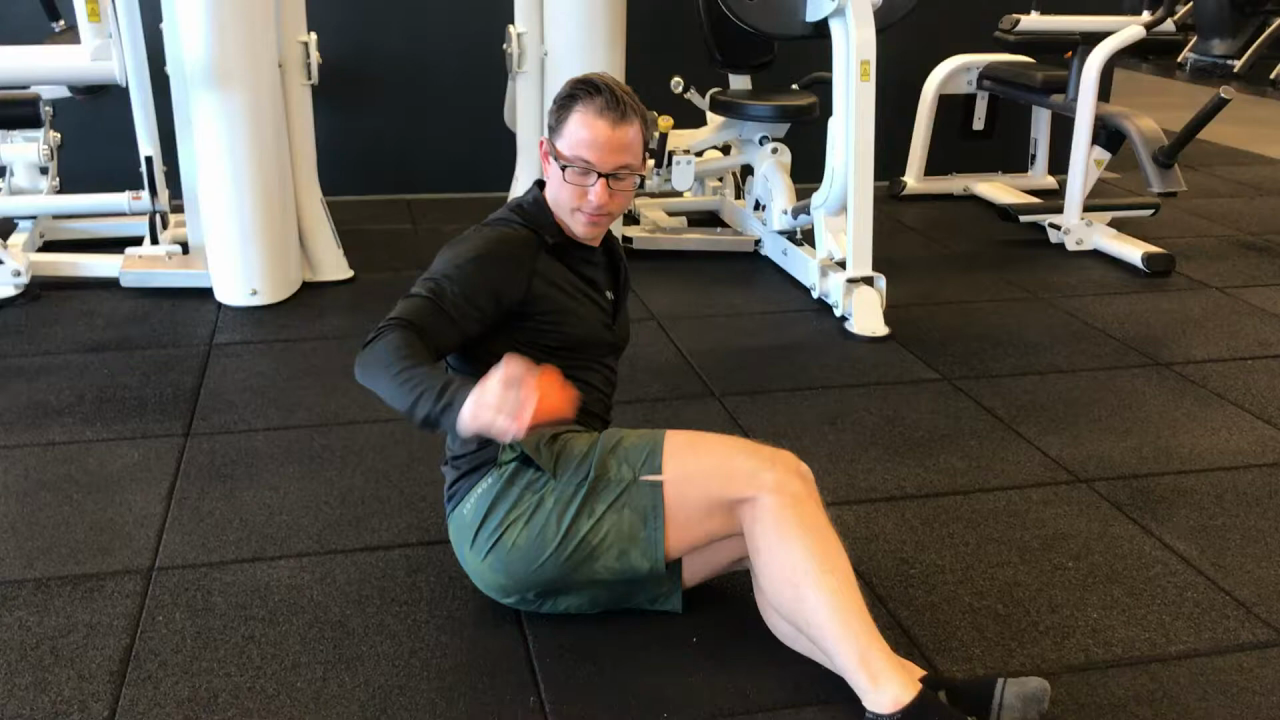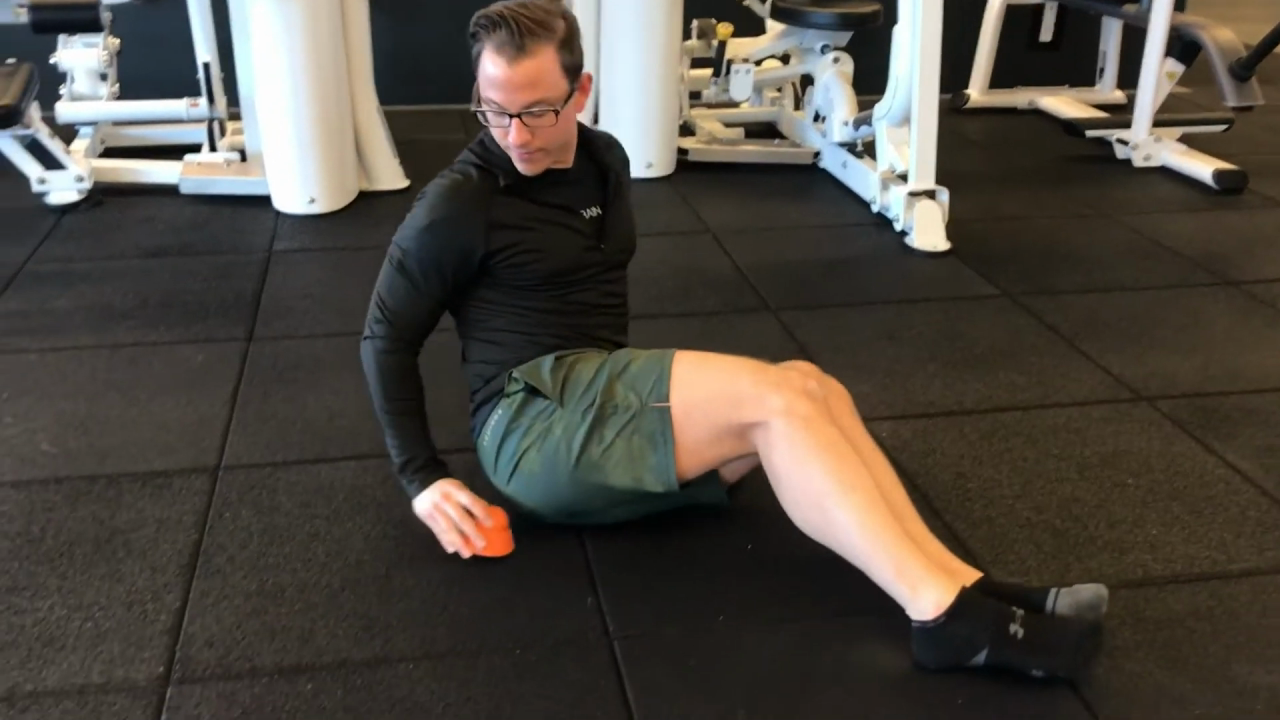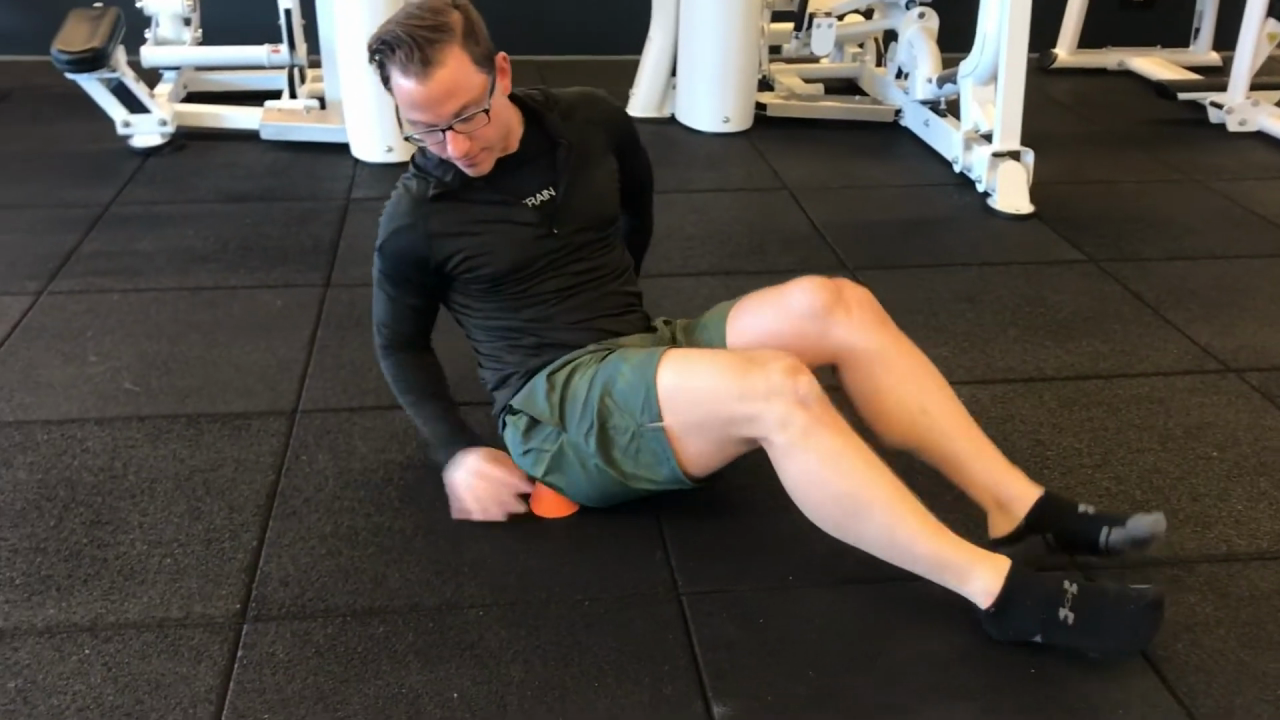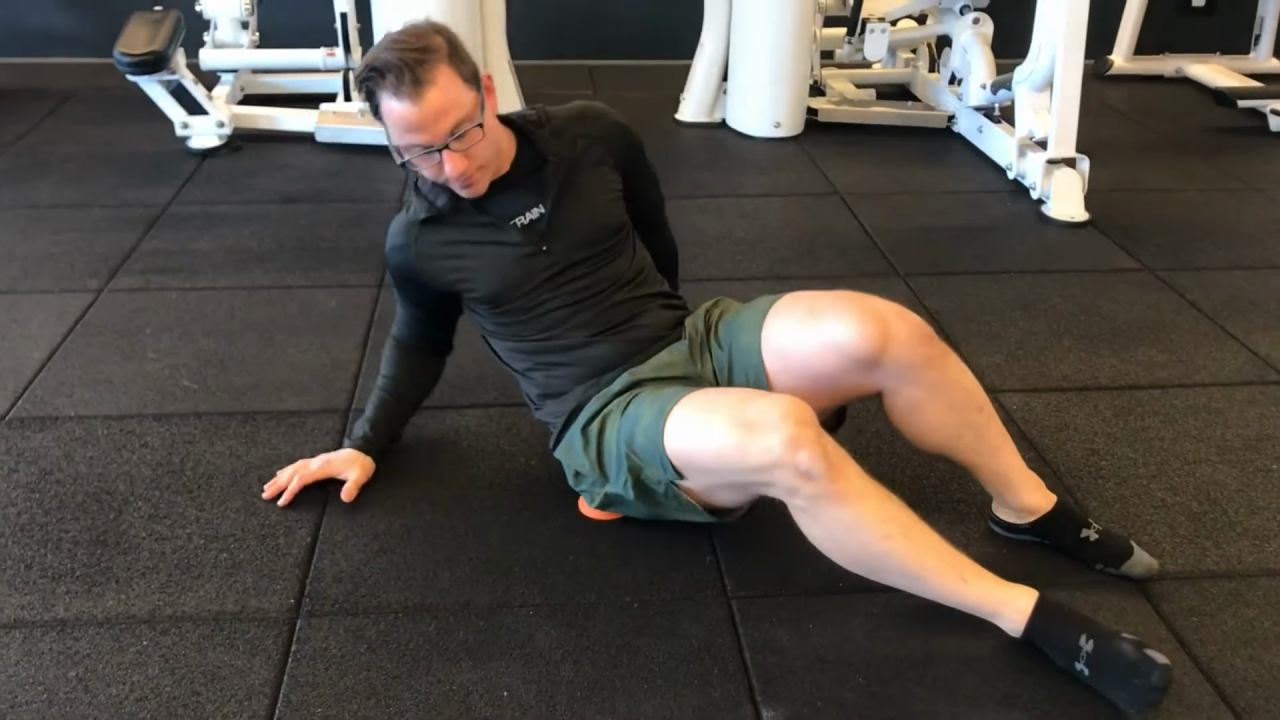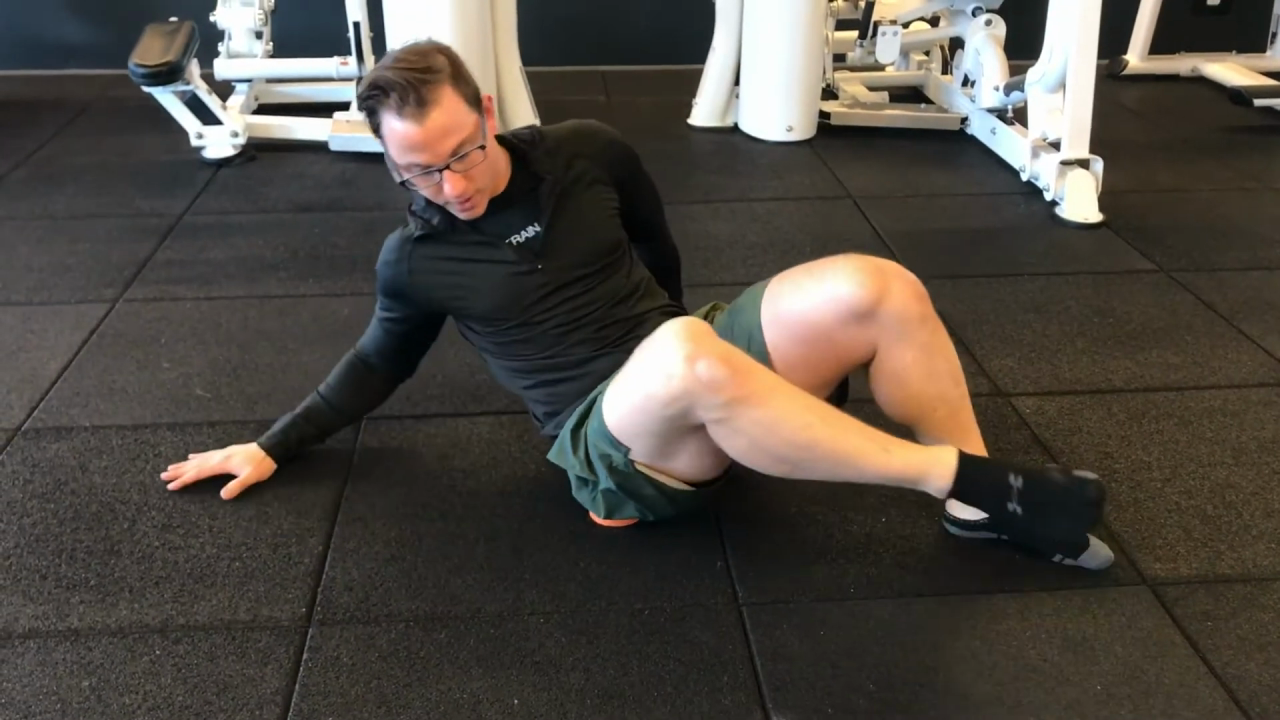
dt=1s
person 1, frame 1
left shoulder: (601, 254)
right shoulder: (497, 253)
right elbow: (381, 353)
right wrist: (463, 406)
left hip: (565, 521)
right hip: (511, 510)
left knee: (767, 526)
right knee: (770, 479)
person 1, frame 2
left shoulder: (603, 159)
right shoulder: (457, 205)
right elbow: (386, 339)
left wrist: (625, 387)
right wrist: (422, 477)
left hip: (602, 414)
right hip: (534, 425)
left knee: (812, 392)
right knee: (778, 398)
left ankle: (962, 589)
right ankle: (945, 615)
person 1, frame 3
left shoulder: (588, 124)
right shoulder: (416, 219)
right elbow: (398, 339)
right wrist: (458, 448)
left hip: (650, 353)
right hip: (561, 417)
left knee: (832, 303)
right knee: (779, 386)
left ankle: (1021, 512)
right ankle: (998, 592)
person 1, frame 4
left shoulder: (588, 134)
right shoulder: (418, 243)
right elbow: (421, 345)
right wrist: (364, 445)
left hip: (701, 338)
right hip: (613, 419)
left knee: (882, 335)
right knee: (785, 438)
left ankle: (1028, 509)
right ankle: (1030, 618)
person 1, frame 5
left shoulder: (587, 152)
right shoulder: (413, 262)
right elbow: (379, 366)
right wrist: (271, 447)
left hip: (699, 349)
right hip: (614, 443)
left knee: (876, 291)
right knee: (682, 356)
left ankle: (983, 507)
right ankle: (967, 476)
